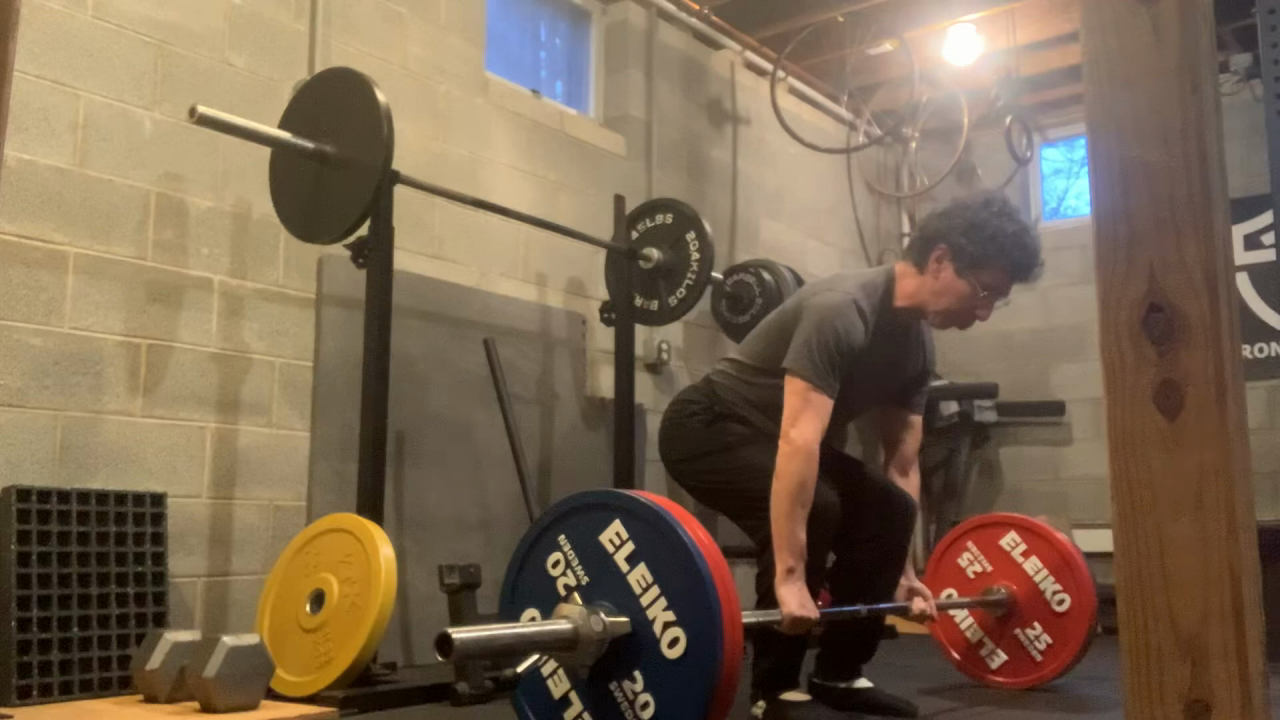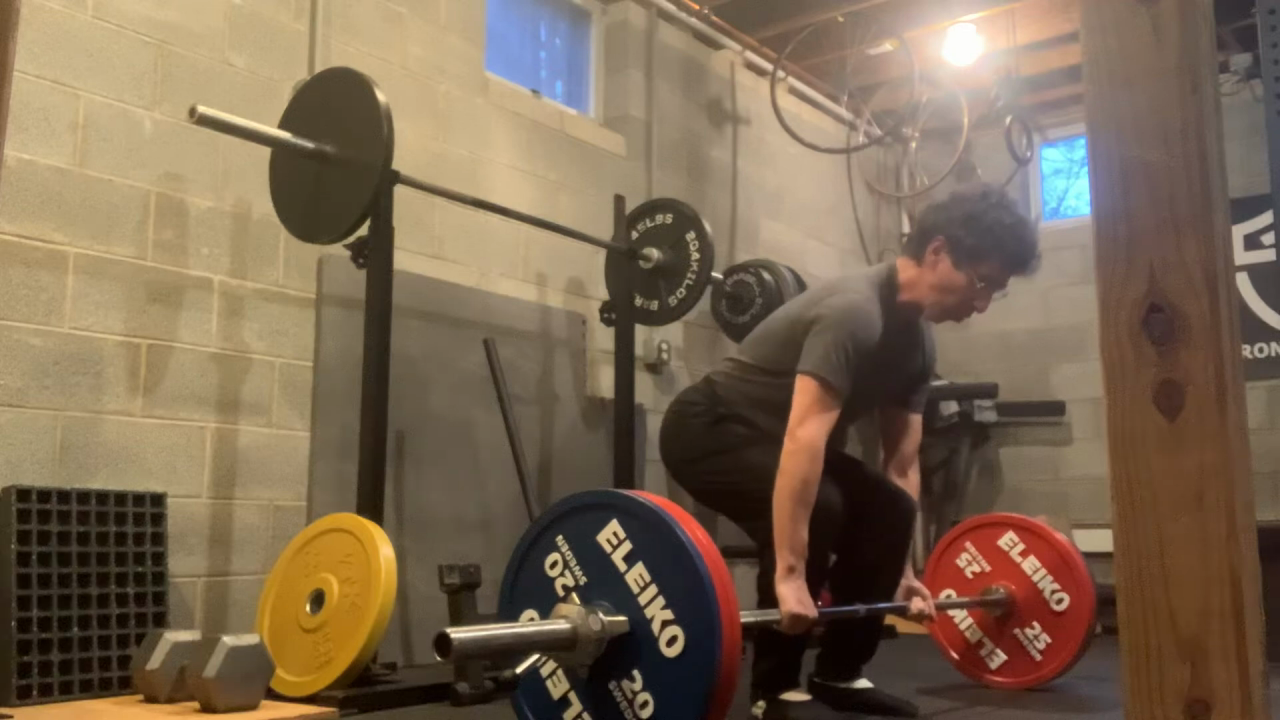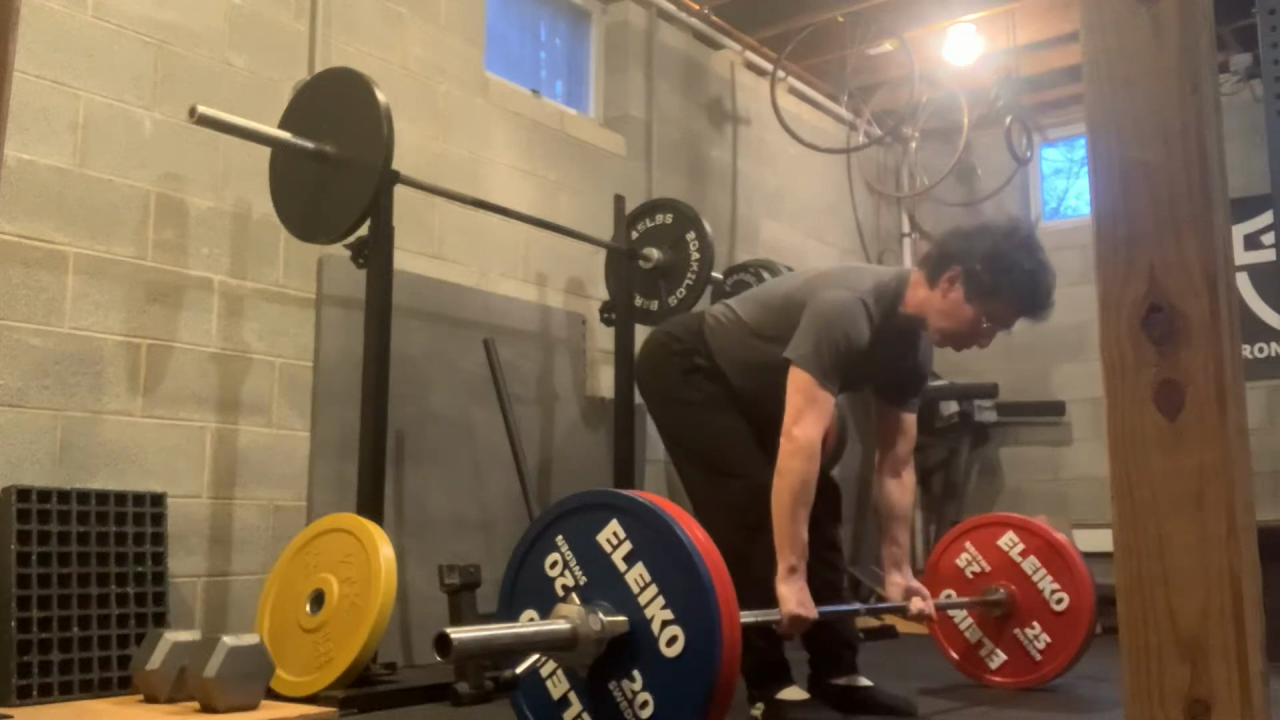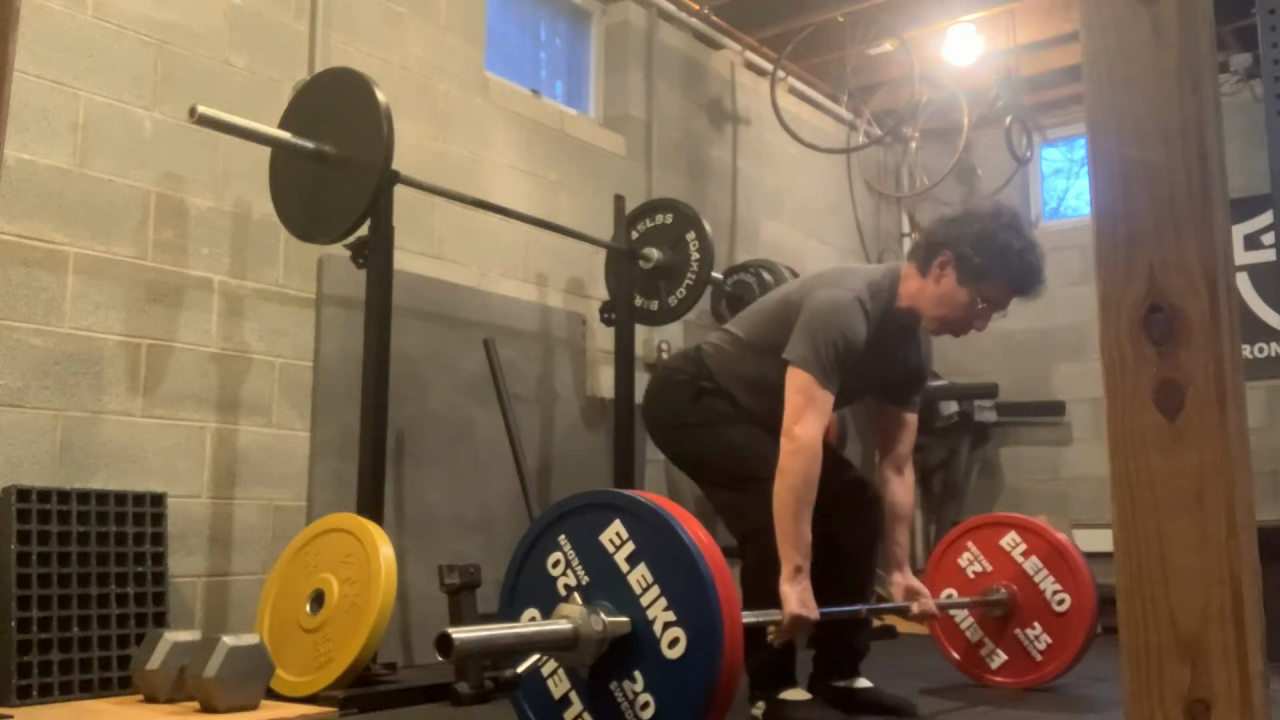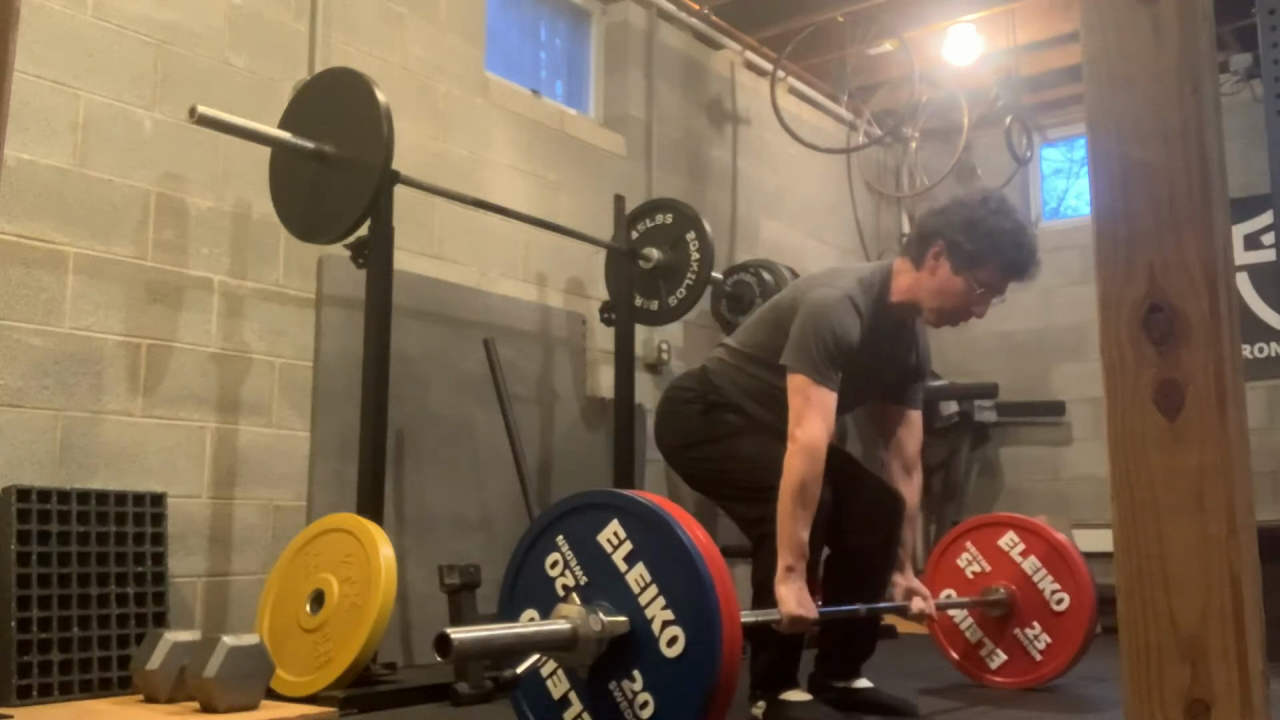
dt=1s
person 1, frame 1
left shoulder: (915, 344)
right shoulder: (842, 309)
left elbow: (903, 465)
right elbow: (798, 440)
left wrist: (903, 573)
right wrist: (789, 577)
left hip: (773, 437)
right hip: (708, 428)
left knee: (888, 508)
right knee: (813, 508)
left ankle: (839, 674)
person 1, frame 2
left shoulder: (916, 342)
right shoulder: (852, 312)
left elbow: (902, 465)
right elbow: (804, 439)
left wrist: (902, 572)
right wrist: (790, 576)
left hip: (775, 440)
right hip: (708, 430)
left knee: (891, 511)
right knee: (816, 510)
left ankle: (840, 674)
person 1, frame 3
left shoulder: (913, 345)
right shoulder: (848, 308)
left elbow: (895, 466)
right elbow: (799, 440)
left wrist: (897, 571)
right wrist: (790, 576)
left hip: (748, 388)
right hip: (687, 367)
left knee: (816, 503)
right knee: (750, 505)
left ankle: (835, 674)
person 1, frame 4
left shoulder: (910, 344)
right shoulder: (843, 307)
left elbow: (895, 465)
right elbow: (800, 441)
left wrist: (899, 570)
right wrist: (794, 577)
left hip: (752, 409)
right hip: (691, 397)
left knee: (855, 502)
right knee: (776, 505)
left ankle: (838, 674)
person 1, frame 5
left shoulder: (910, 342)
right shoulder: (835, 305)
left elbow: (905, 465)
right elbow: (807, 441)
left wrist: (902, 570)
right wrist: (790, 576)
left hip: (765, 424)
right hip: (704, 416)
left knee: (876, 509)
right knee: (802, 506)
left ankle: (838, 675)
